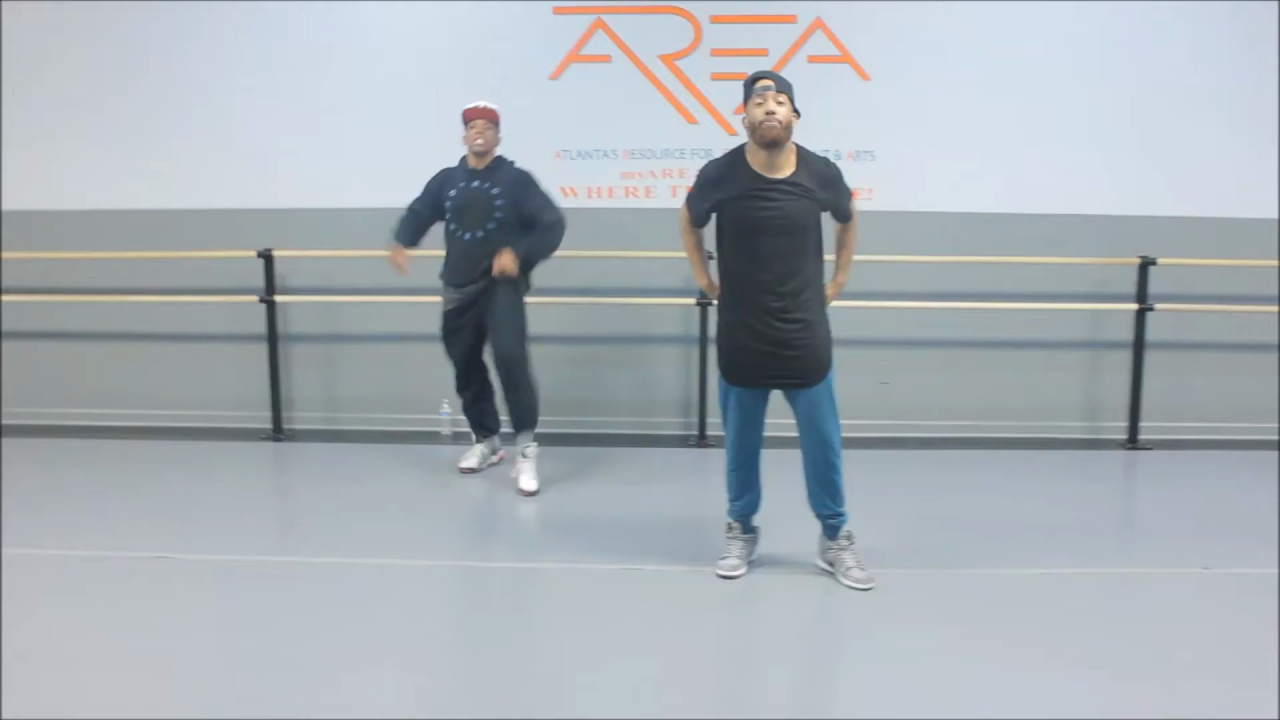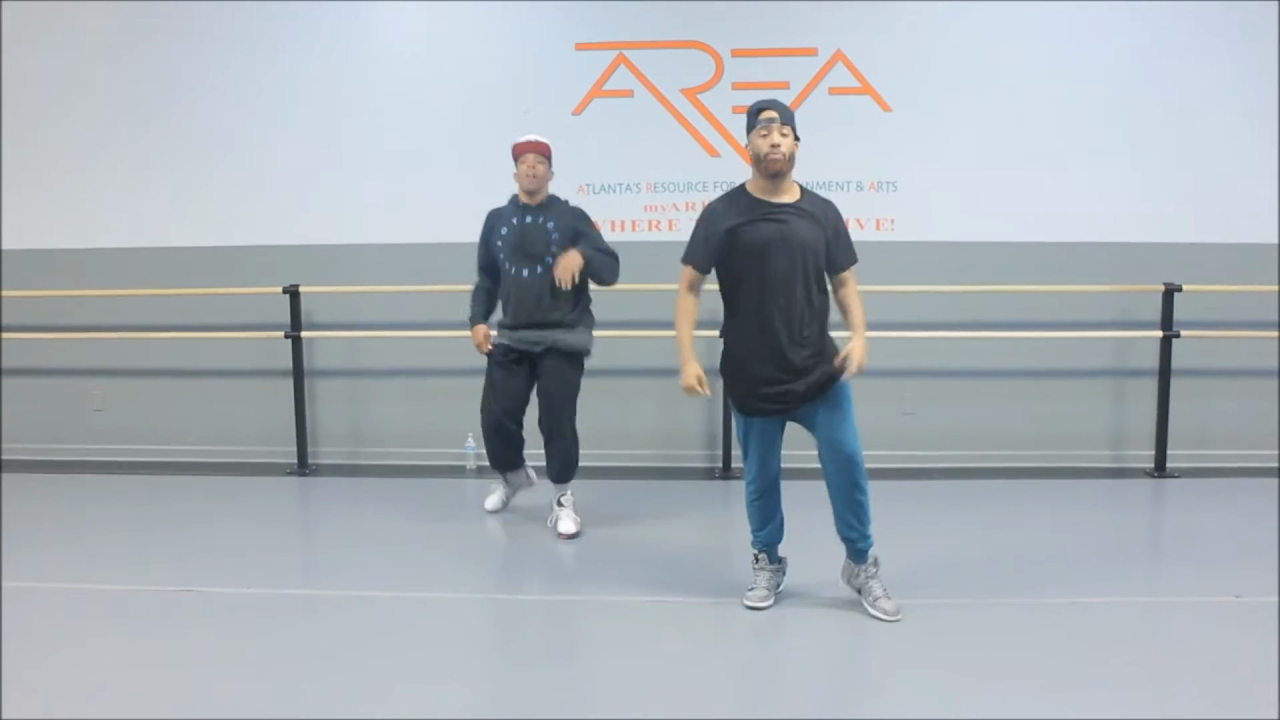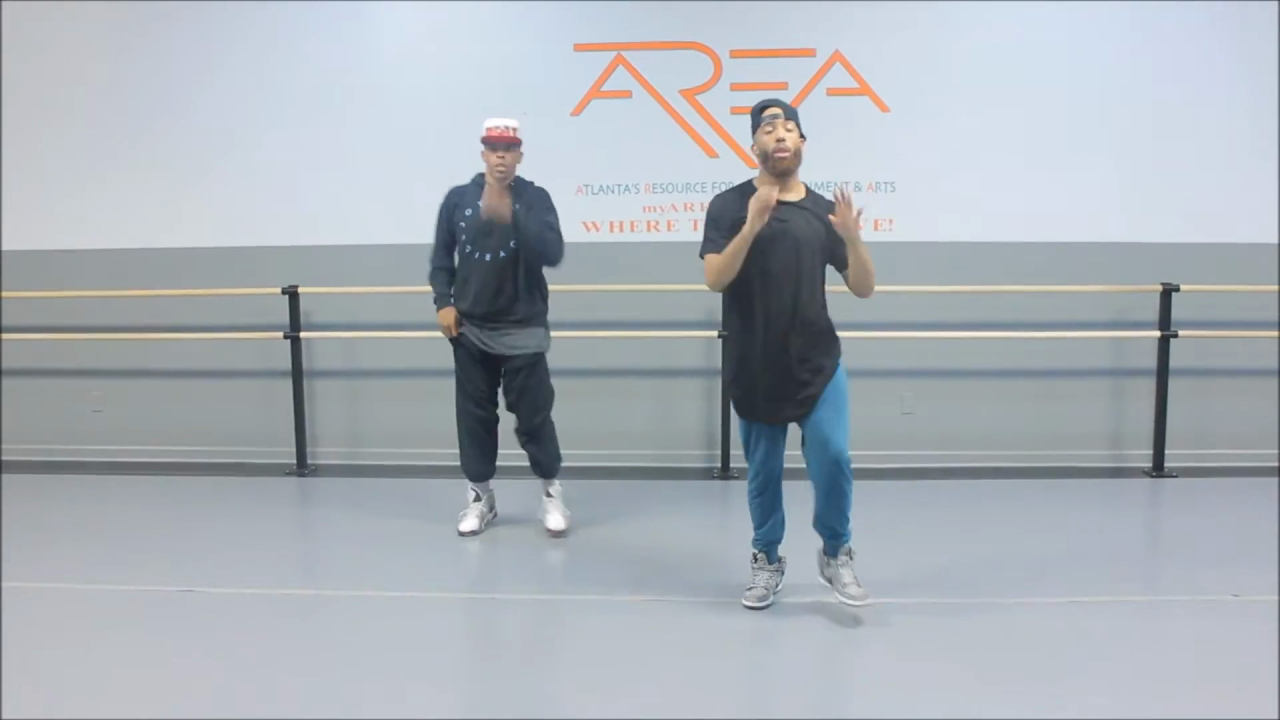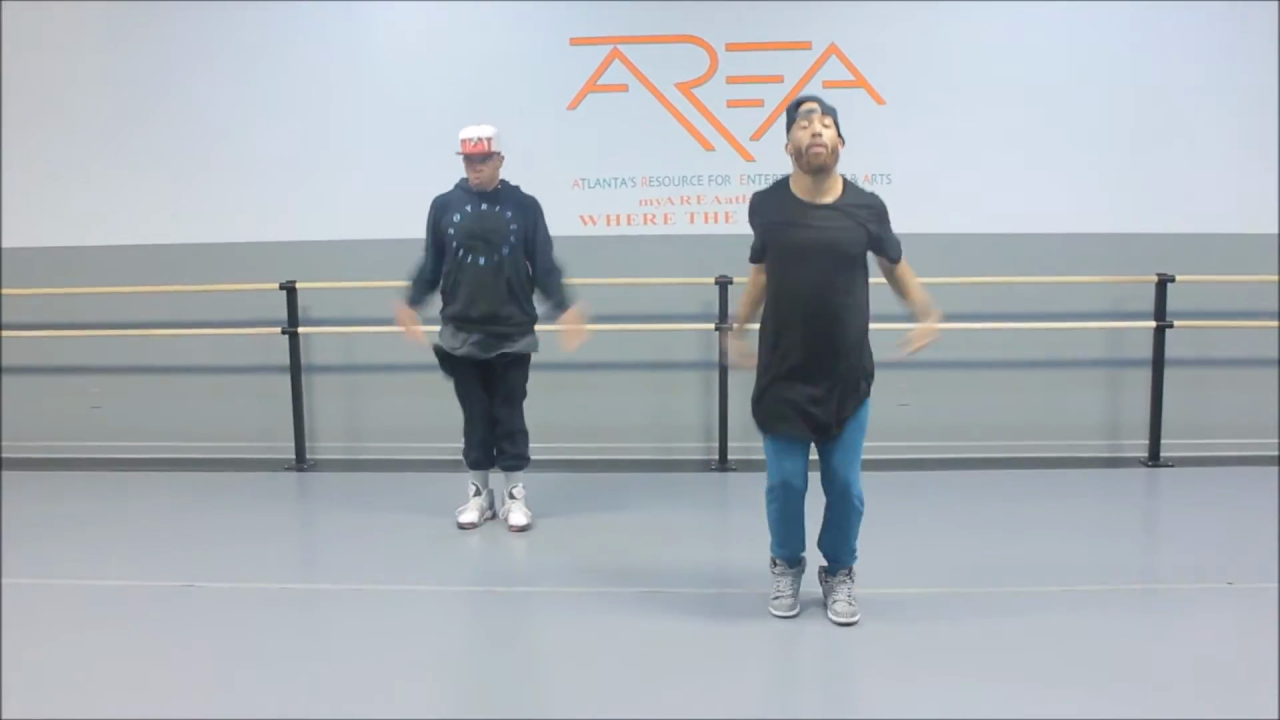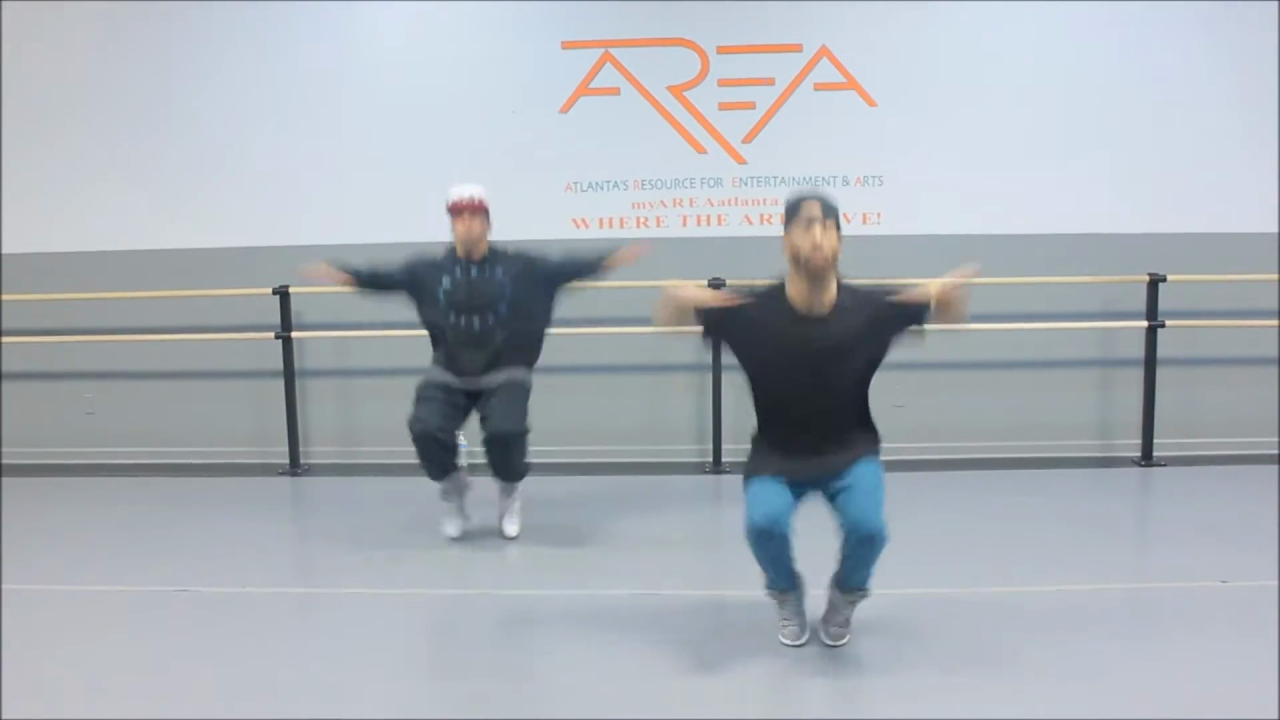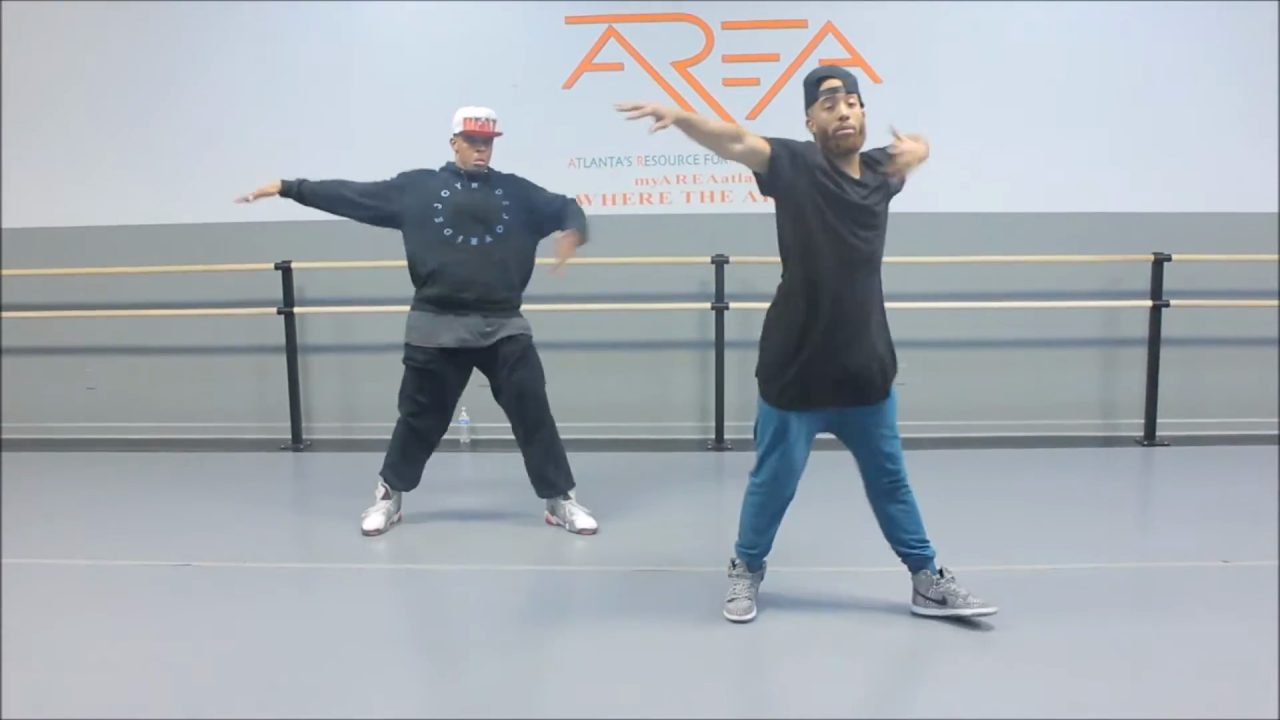
dt=0.7s
person 1, frame 1
left shoulder: (822, 173)
right shoulder: (719, 174)
left elbow: (847, 219)
right elbow: (689, 221)
left wrist: (839, 278)
right wrist: (703, 277)
left hip: (804, 333)
right hip: (741, 335)
left knee: (823, 442)
right knee: (741, 442)
left ankle: (836, 541)
right ankle: (741, 532)
person 1, frame 2
left shoulder: (822, 212)
right shoulder: (723, 213)
left elbow: (844, 282)
right elbow: (689, 287)
left wrist: (859, 336)
right wrist: (686, 356)
left hip: (817, 365)
right hip: (751, 372)
left knee: (846, 460)
right knee: (761, 474)
left ankle: (861, 565)
right ankle: (768, 563)
person 1, frame 3
left shoulder: (825, 210)
right shoulder: (729, 205)
left elbow: (862, 287)
right elbow: (715, 279)
left wrist: (852, 235)
right wrist: (751, 224)
left hip: (818, 361)
right hip: (755, 366)
left knee: (832, 458)
right knee: (763, 471)
left ankle: (836, 554)
right ankle: (766, 561)
person 1, frame 4
left shoulder: (867, 207)
right shoulder: (767, 206)
left elbow: (894, 265)
left wrist: (927, 314)
right wrist: (738, 330)
left hip: (848, 375)
right hip: (783, 377)
left knee: (844, 484)
right knee: (785, 481)
left ankle: (839, 574)
right ankle: (786, 567)
person 1, frame 5
left shoulder: (871, 309)
right shoulder: (753, 311)
left elbow: (950, 312)
right elbow: (668, 317)
left wrist: (950, 292)
right wrist: (682, 301)
left hip: (850, 453)
right hip: (780, 454)
left knee: (868, 527)
right knee: (764, 522)
left ankle: (846, 592)
right ankle: (786, 593)
person 1, frame 6
left shoulder: (879, 168)
right shoulder: (796, 163)
left elbow: (913, 148)
right elbow: (735, 142)
left wrist: (914, 150)
right wrist: (675, 115)
left hip: (867, 363)
right hip: (798, 365)
left knee: (889, 477)
right knee: (775, 478)
left ankle: (928, 581)
right ankle: (747, 571)
person 2, frame 1
left shoulder: (516, 180)
right shoulder: (445, 181)
left elbow: (553, 226)
right elbow: (416, 216)
left wrist: (520, 254)
right wrist: (400, 244)
left hip: (501, 287)
right hip: (459, 290)
left knee: (511, 358)
right knee: (466, 369)
left ankle: (526, 451)
right ankle: (486, 441)
person 2, frame 2
left shoulder: (571, 217)
right shoulder: (497, 220)
left elbow: (609, 269)
right elbow: (486, 279)
left wrist: (582, 255)
right wrist: (478, 321)
left hip: (562, 337)
right hip: (512, 337)
left knee: (557, 419)
right knee: (496, 415)
left ankle: (563, 499)
right ankle: (512, 476)
person 2, frame 3
left shoulder: (535, 198)
right shoulder: (458, 199)
left elbow: (551, 252)
right elbow: (442, 258)
left wrist: (508, 215)
right wrist: (443, 302)
left hip: (523, 330)
right hip: (471, 330)
left knee: (533, 414)
right knee: (474, 415)
left ankle: (551, 493)
right ankle: (480, 497)
person 2, frame 4
left shoulder: (525, 206)
right shoulder: (444, 205)
left elbow: (544, 265)
right elbow: (432, 264)
left wrist: (565, 308)
right wrist: (411, 303)
left hip: (512, 333)
right hip: (461, 333)
left knee: (508, 415)
right knee: (476, 416)
left ankle: (515, 495)
right ankle: (479, 494)
person 2, frame 5
left shoulder: (517, 266)
right shoulder: (431, 270)
left elbow: (572, 266)
right elbow: (381, 276)
left wrist: (611, 260)
right wrist: (344, 275)
left hip: (505, 373)
right hip: (449, 375)
left knee: (505, 431)
right knee: (427, 430)
left ankle: (509, 494)
right ankle: (453, 489)
person 2, frame 6
left shoulder: (515, 190)
right shoulder: (417, 187)
left elbow: (565, 210)
right elbow: (352, 196)
left wrist: (573, 231)
right wrist: (287, 188)
left hip: (504, 325)
right hip: (437, 324)
left knee: (532, 411)
right knee: (420, 416)
left ankle: (560, 499)
right ankle: (389, 496)
